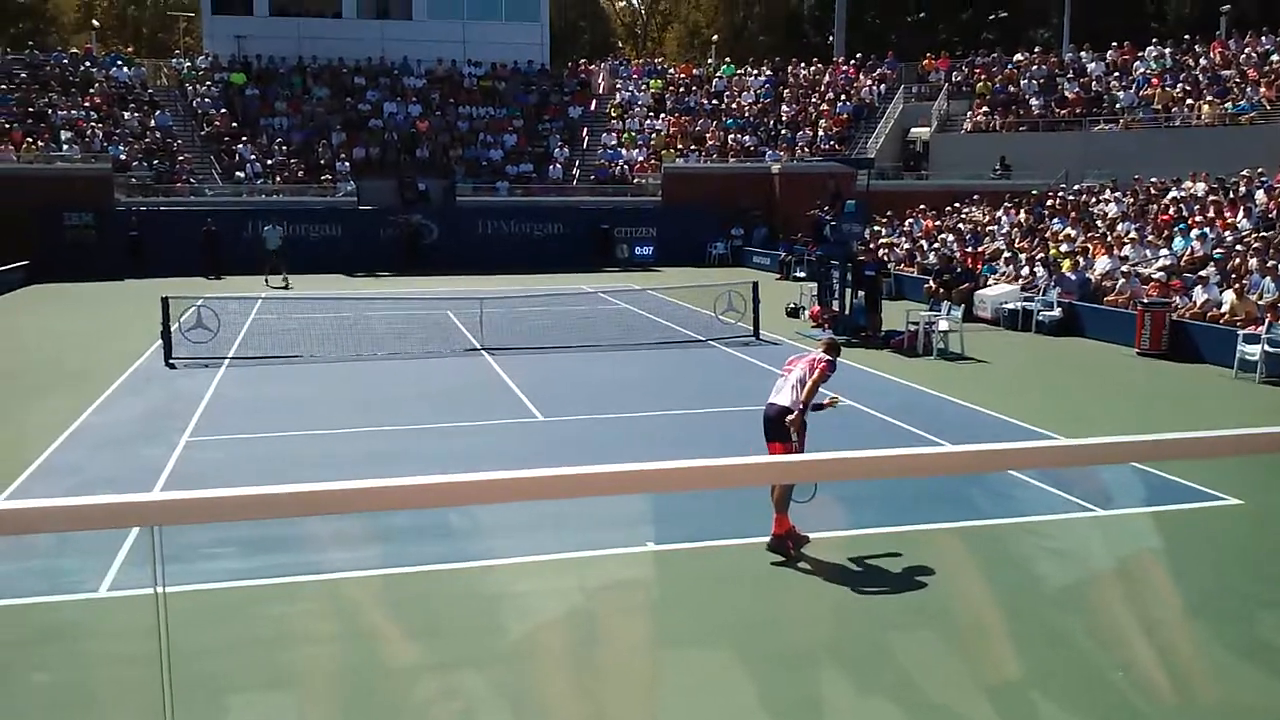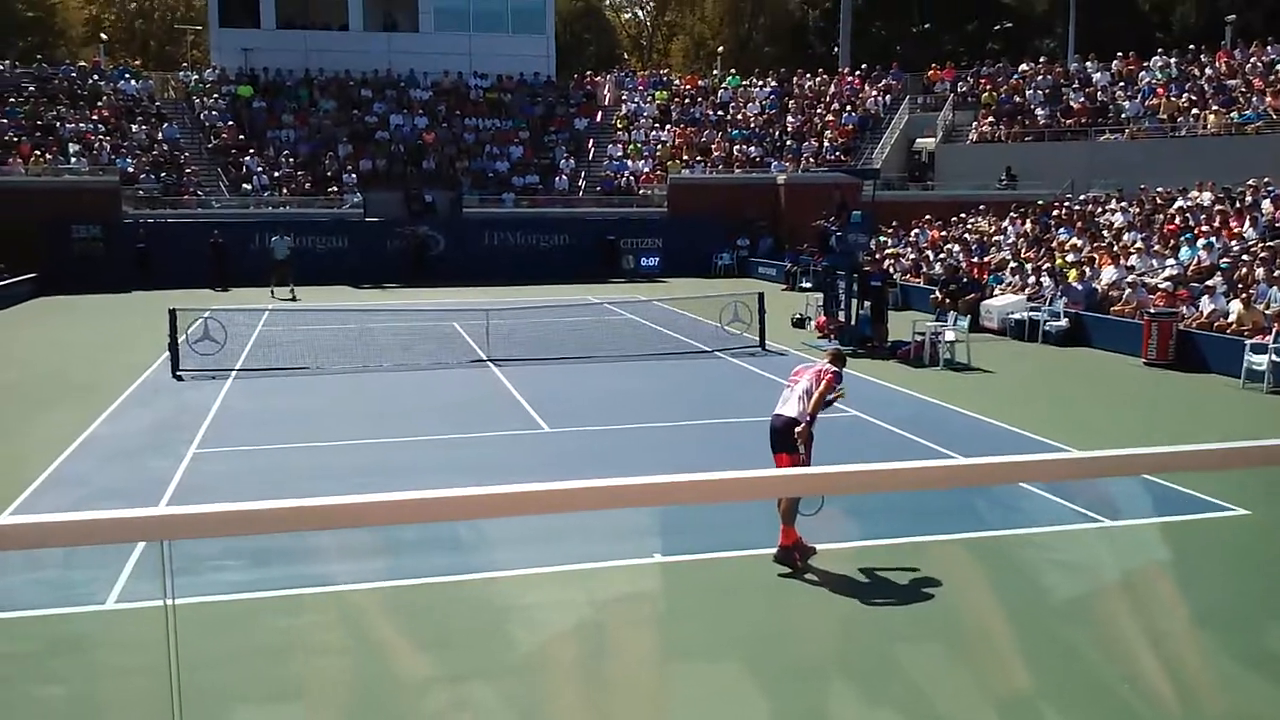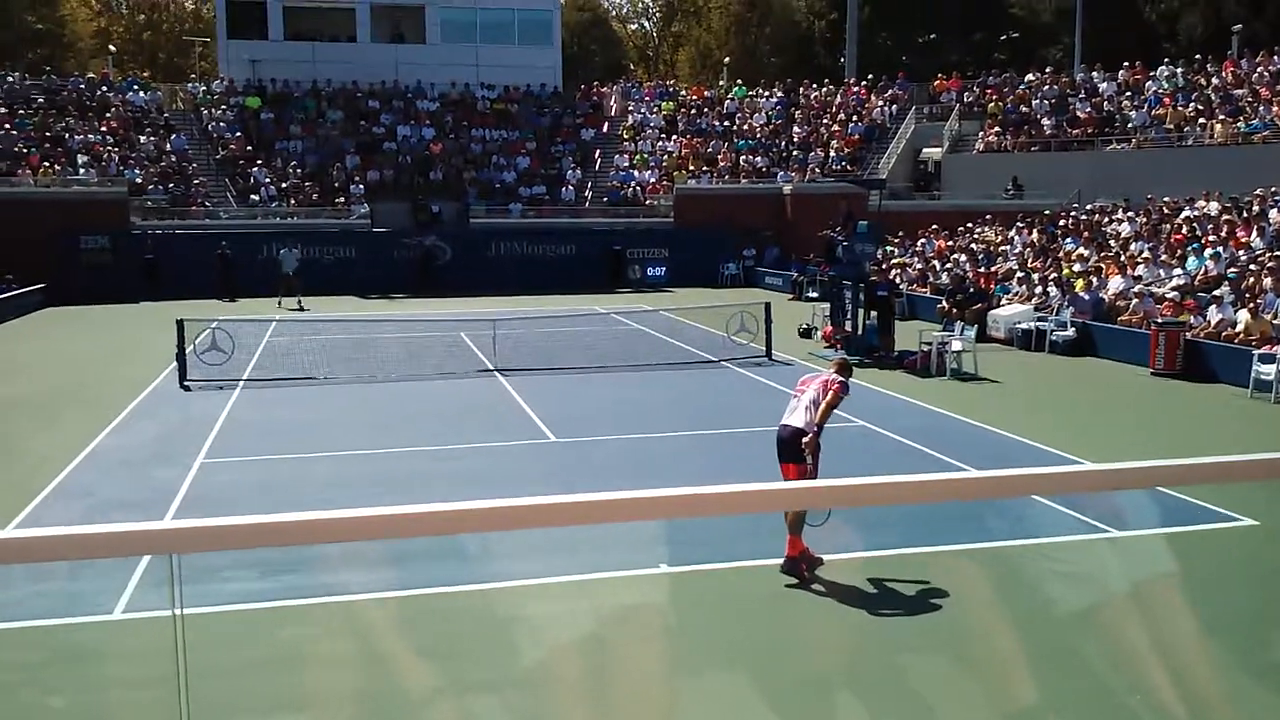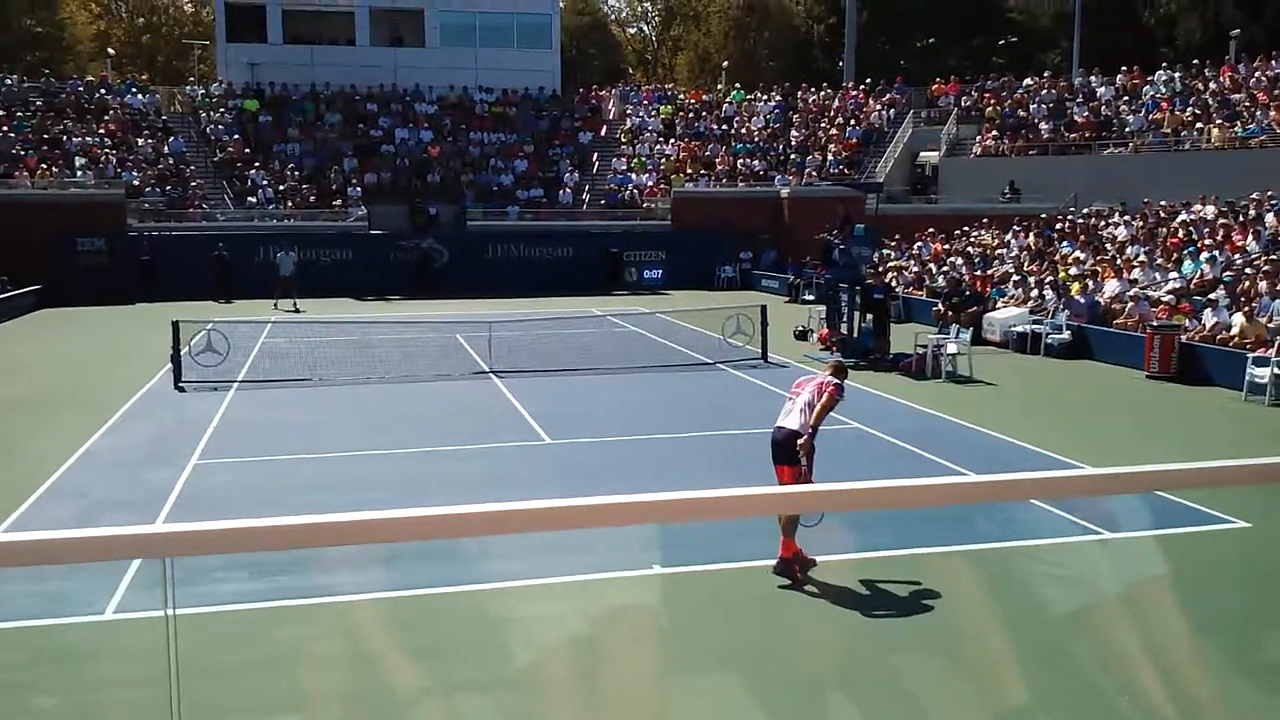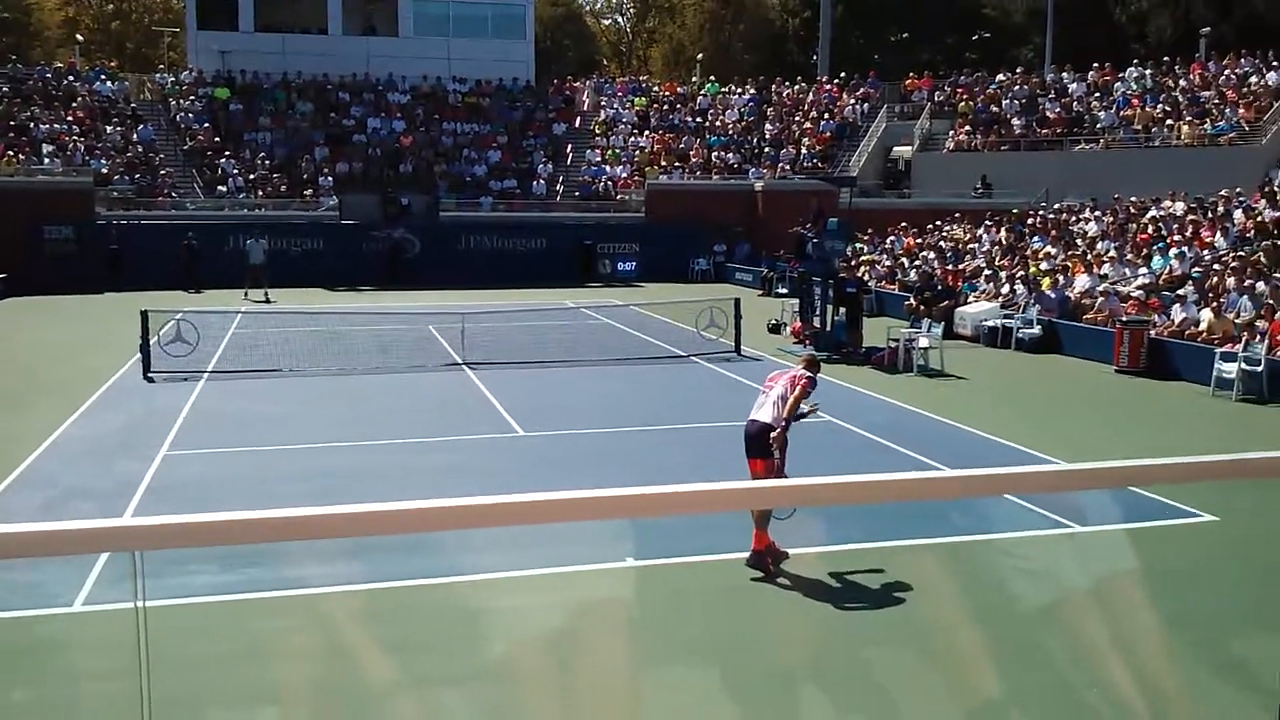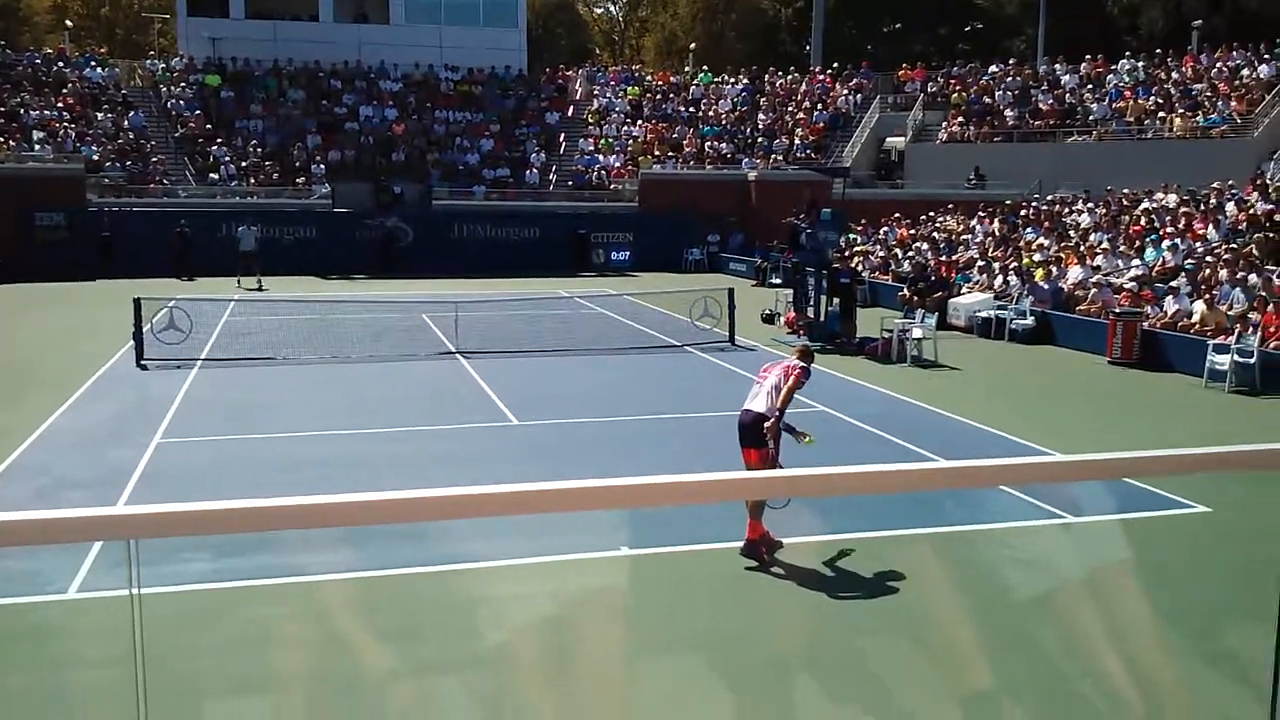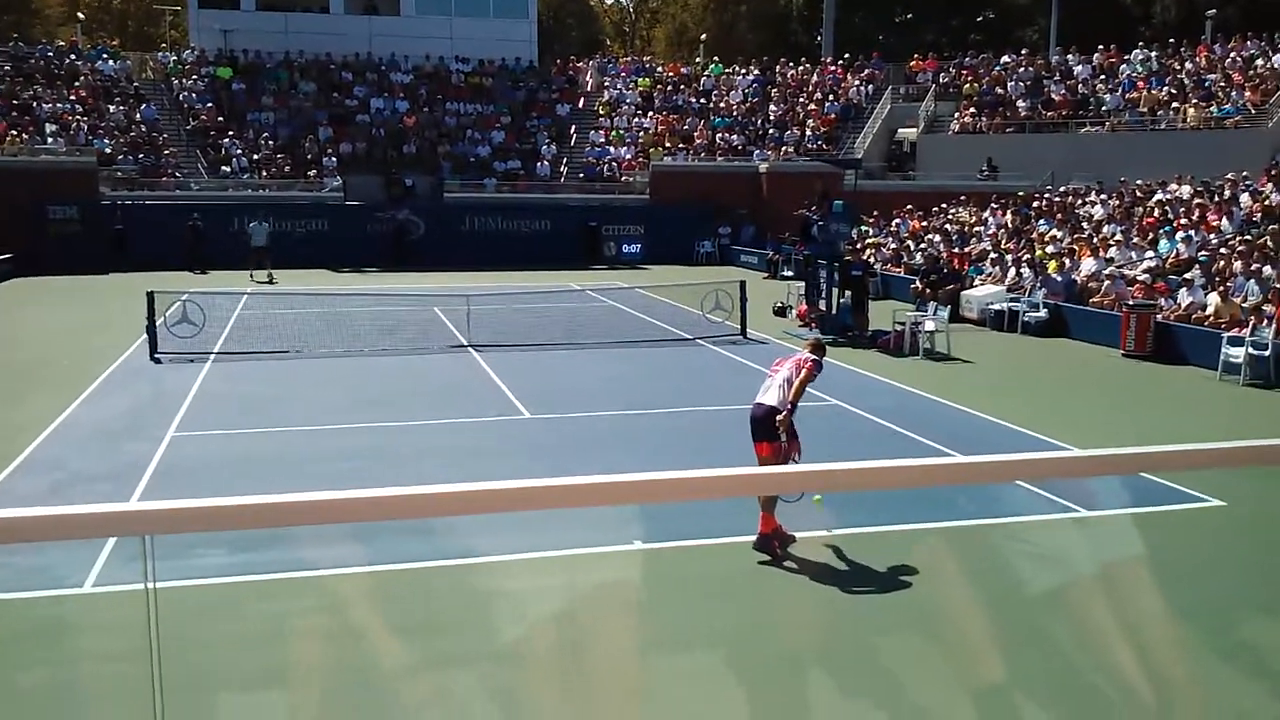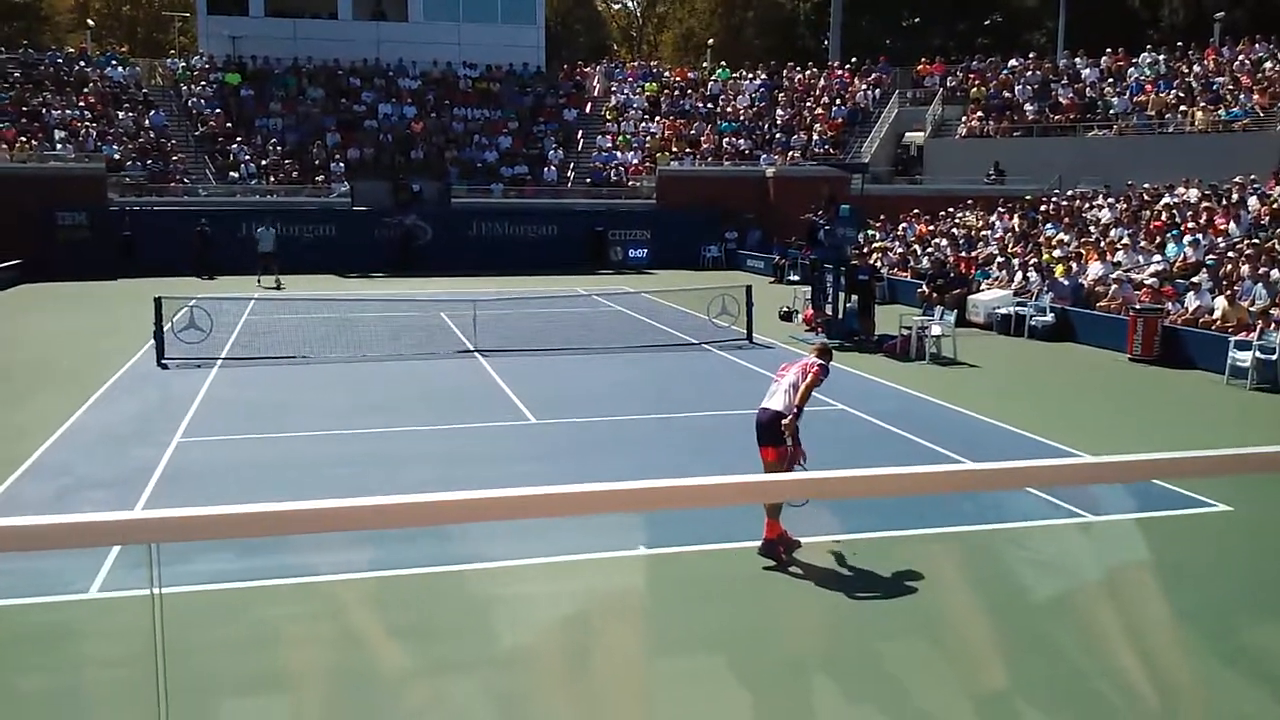
dt=0.1s
person 1, frame 1
left shoulder: (796, 358)
right shoulder: (827, 360)
right elbow: (813, 383)
left wrist: (821, 405)
right wrist: (800, 412)
left hip: (771, 410)
right hip: (788, 415)
left ankle: (785, 528)
right ankle: (778, 535)
person 1, frame 2
left shoulder: (802, 368)
right shoulder: (833, 371)
right elbow: (819, 394)
left wrist: (831, 401)
right wrist: (808, 424)
left hip: (777, 421)
right hip: (795, 426)
left ankle: (791, 540)
right ankle: (785, 547)
person 1, frame 3
left shoulder: (808, 378)
right shoulder: (840, 381)
right elbow: (826, 404)
left wrist: (827, 415)
right wrist: (815, 434)
left hip: (784, 431)
right hip: (801, 436)
left ankle: (799, 550)
right ankle: (792, 557)
person 1, frame 4
left shoulder: (803, 381)
right shoulder: (835, 384)
right elbow: (821, 407)
left wrist: (831, 407)
right wrist: (810, 435)
left hip: (779, 433)
right hip: (797, 438)
left ankle: (792, 552)
right ankle: (785, 559)
person 1, frame 5
left shoulder: (776, 375)
right shoulder: (808, 377)
right elbow: (794, 399)
left wrist: (802, 414)
right wrist: (783, 429)
left hip: (752, 427)
right hip: (769, 431)
left ankle: (765, 545)
right ankle: (758, 551)
person 1, frame 6
left shoulder: (771, 366)
right shoulder: (802, 368)
right elbow: (788, 390)
left wrist: (791, 430)
right wrist: (777, 418)
left hip: (746, 416)
right hip: (763, 422)
left ankle: (758, 534)
right ankle: (752, 540)
person 1, frame 7
left shoulder: (783, 360)
right shoulder: (814, 361)
right elbow: (800, 382)
left wrist: (794, 438)
right wrist: (788, 412)
left hip: (758, 410)
right hip: (774, 415)
left ankle: (771, 528)
right ankle: (764, 534)
person 1, frame 8
left shoulder: (789, 365)
right shoulder: (820, 366)
right elbow: (806, 387)
left wrist: (797, 444)
right wrist: (794, 415)
left hip: (763, 415)
right hip: (780, 420)
left ankle: (777, 533)
right ankle: (769, 540)
